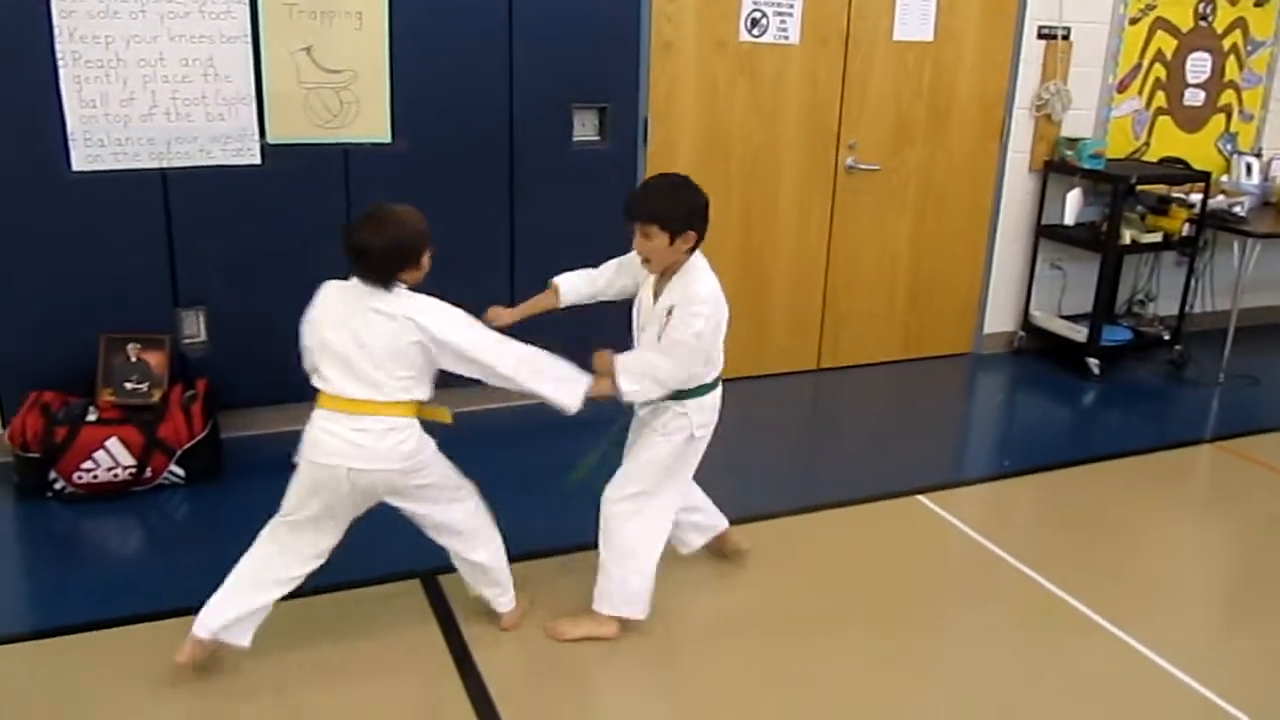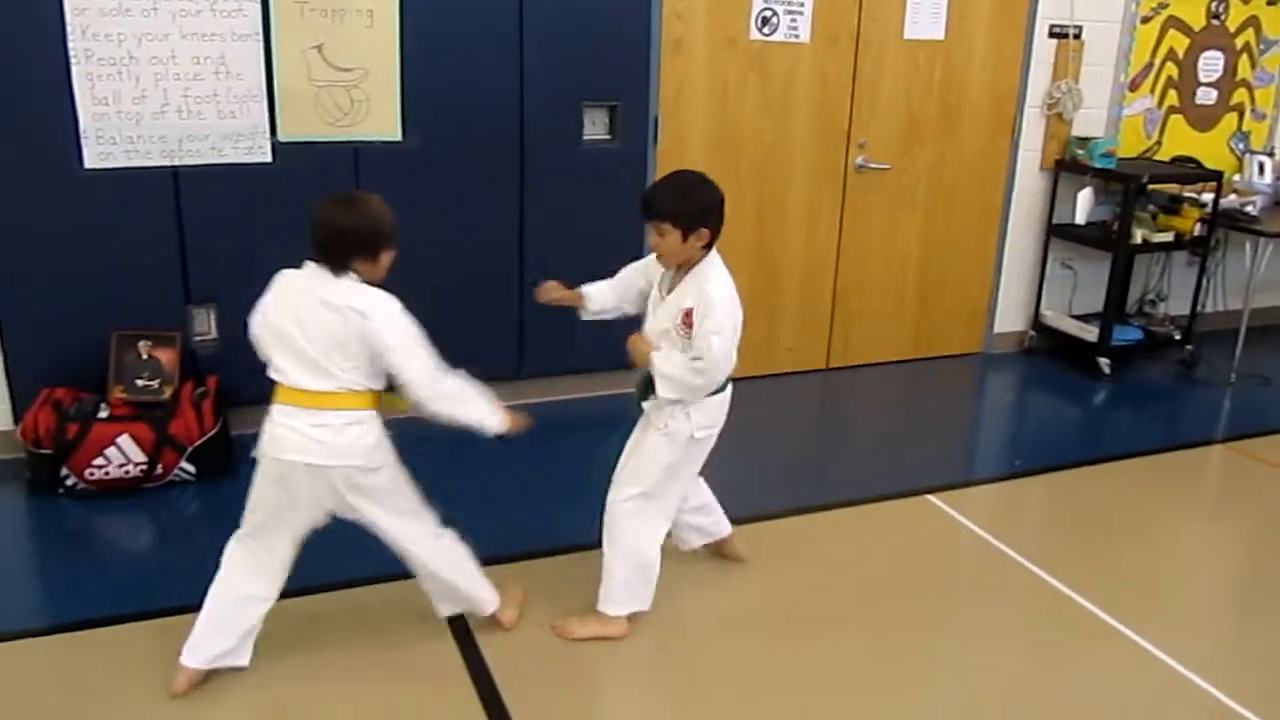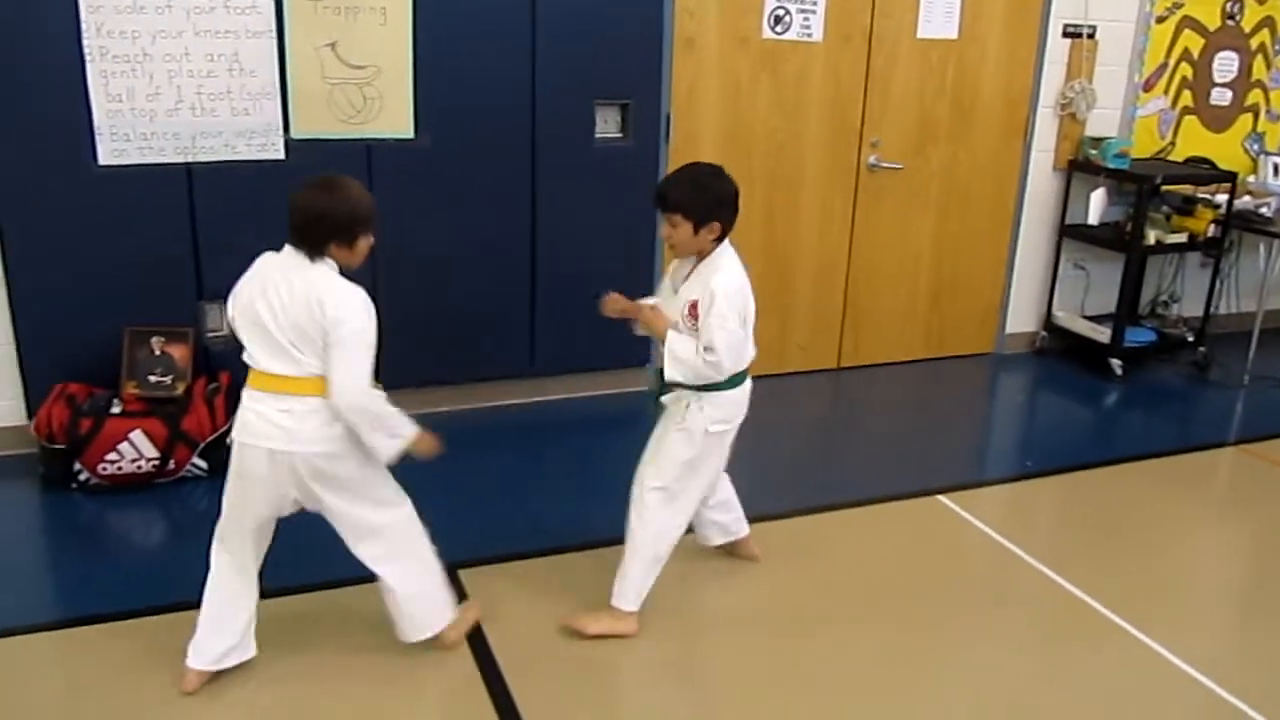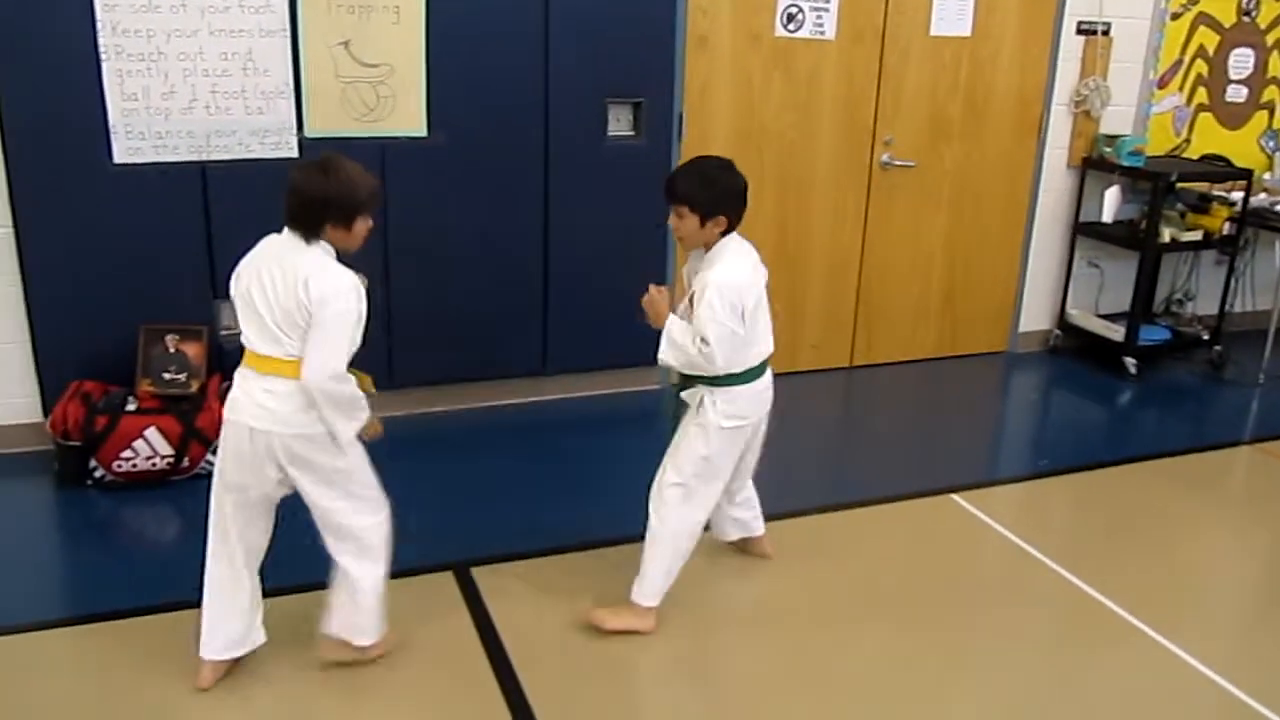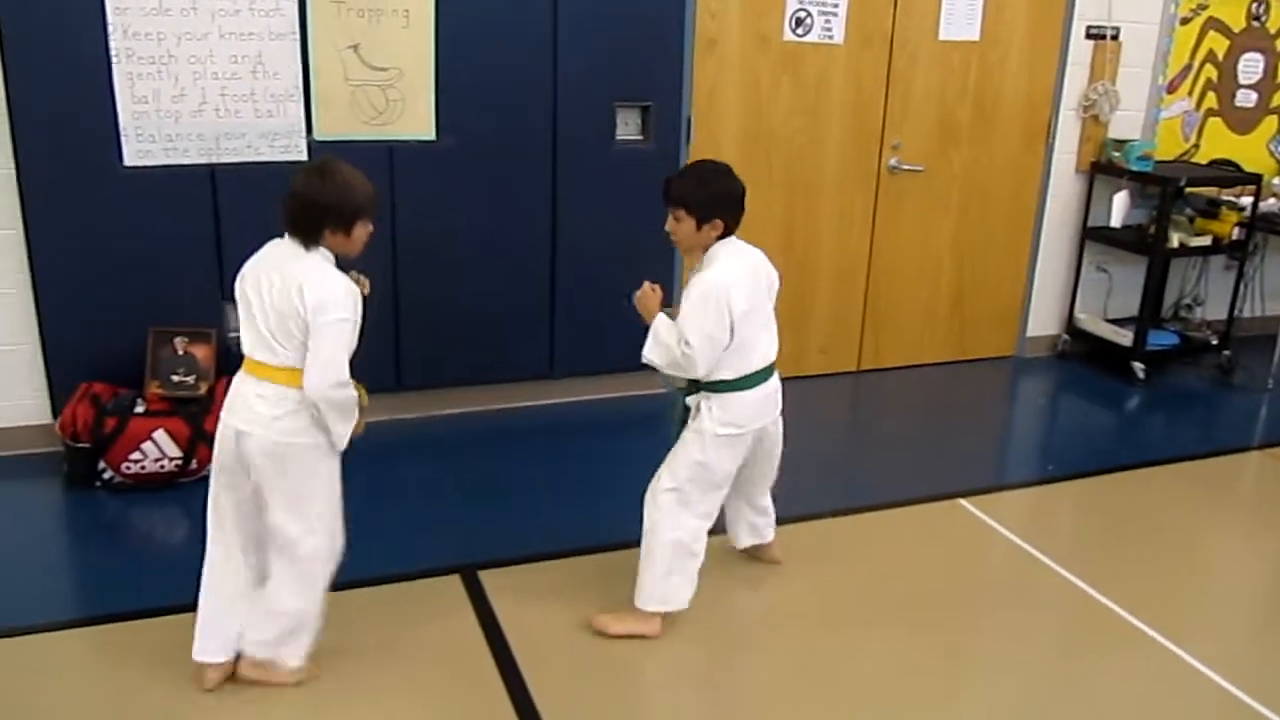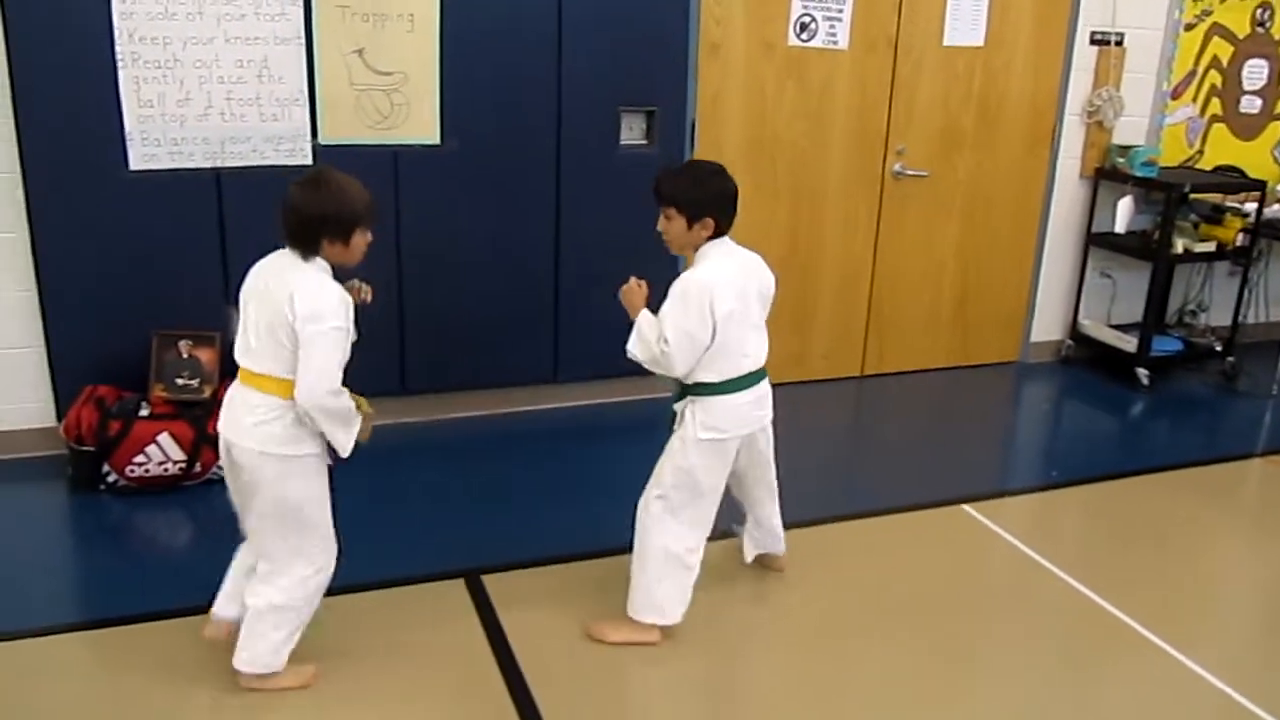
dt=0.1s
person 1, frame 1
left shoulder: (327, 300)
right shoulder: (428, 317)
right elbow: (503, 357)
right wrist: (578, 384)
left hip: (328, 444)
right hip: (394, 450)
left knee: (290, 537)
right knee: (464, 515)
left ankle: (211, 634)
right ankle: (505, 604)
person 1, frame 2
left shoulder: (282, 288)
right shoulder: (378, 310)
right elbow: (432, 385)
right wrist: (495, 416)
left hip: (287, 439)
right hip: (352, 446)
left knee: (256, 548)
right knee: (418, 530)
left ankle: (200, 659)
right ankle: (489, 605)
person 1, frame 3
left shoulder: (261, 271)
right shoulder: (349, 301)
right elbow: (354, 395)
right wrist: (407, 435)
left hip: (256, 426)
right hip: (320, 436)
left knee: (237, 543)
right knee: (390, 523)
left ankle: (205, 658)
right ankle: (436, 620)
person 1, frame 4
left shoulder: (261, 253)
right shoulder: (338, 284)
right elbow: (326, 377)
right wrist: (358, 417)
left hip: (247, 408)
right hip: (303, 419)
left knee: (237, 534)
right knee: (360, 518)
left ankle: (218, 652)
right ankle: (352, 633)
person 1, frame 5
left shoulder: (265, 258)
right shoulder: (334, 290)
right elbow: (324, 383)
right wrist: (349, 417)
left hip: (243, 408)
right hip: (292, 424)
left knee: (233, 541)
right knee: (311, 544)
left ankle: (215, 655)
right ankle: (266, 655)
person 1, frame 6
left shoulder: (266, 269)
right shoulder: (326, 299)
right elbow: (317, 393)
right wrist: (353, 424)
left hip: (240, 417)
right hip: (283, 436)
left knee: (271, 538)
right knee: (305, 557)
left ankle: (229, 614)
right ankle: (260, 664)
person 2, frame 1
left shoulder: (701, 296)
right shoulder: (645, 268)
left elbow: (675, 368)
right elbow: (589, 281)
left wrist: (616, 368)
right wrist: (517, 310)
left hip: (684, 410)
right hip: (659, 403)
left knee: (629, 501)
right knee: (665, 484)
left ankle: (609, 614)
right ankle: (718, 536)
person 2, frame 2
left shoulder: (715, 296)
right shoulder: (662, 267)
left elbow: (706, 372)
right elbow: (622, 291)
left wrist: (652, 357)
right wrist: (570, 297)
left hip: (689, 411)
right hip: (669, 401)
left knee: (632, 500)
right knee: (674, 483)
left ankle: (614, 613)
right ankle: (720, 537)
person 2, frame 3
left shoulder: (722, 285)
right shoulder: (691, 264)
left elbow: (714, 362)
right elbow: (671, 310)
left wrist: (662, 334)
right wrist: (634, 311)
left hip: (707, 404)
right hip: (716, 397)
left knee: (656, 495)
right knee: (700, 475)
left ankle: (624, 609)
right ankle: (734, 537)
person 2, frame 4
left shoulder: (728, 275)
right shoulder: (732, 254)
left elbow: (710, 354)
left wrist: (666, 319)
right wrist: (667, 311)
left hip: (727, 398)
right hip: (746, 389)
left knee: (677, 491)
right knee: (728, 470)
left ankle: (644, 605)
right ankle: (749, 534)
person 2, frame 5
left shoulder: (711, 284)
right shoulder: (756, 261)
left elbow: (689, 359)
left wrist: (655, 316)
right wrist: (683, 319)
left hip: (726, 406)
right hip: (763, 391)
left knee: (674, 499)
right knee: (750, 475)
left ankle: (650, 610)
right ankle: (761, 541)
person 2, frame 6
left shoulder: (695, 283)
right shoulder: (753, 265)
left elbow: (670, 358)
left wrist: (640, 313)
left hip: (714, 412)
right hip: (754, 396)
left knee: (666, 507)
right knee: (753, 484)
left ankle: (647, 619)
right ankle: (769, 549)
